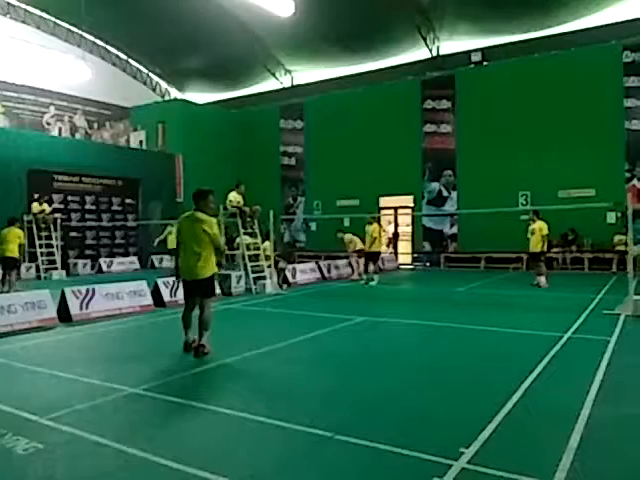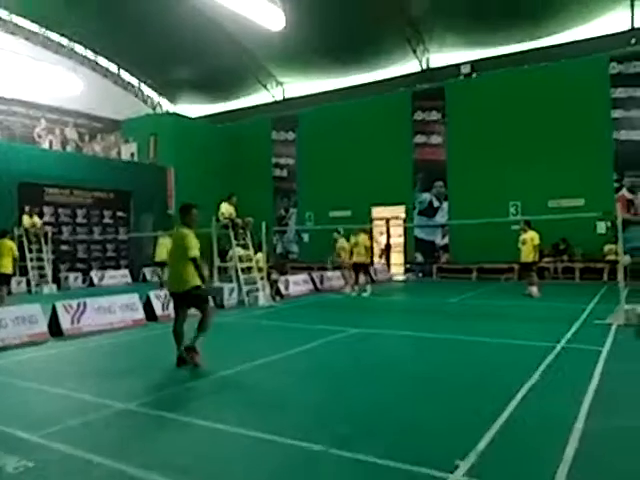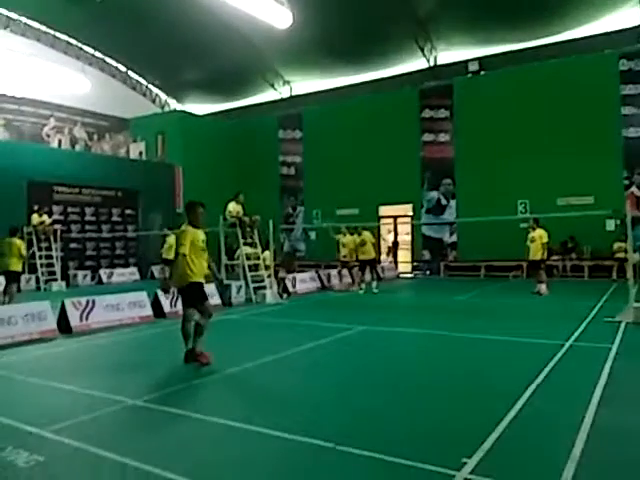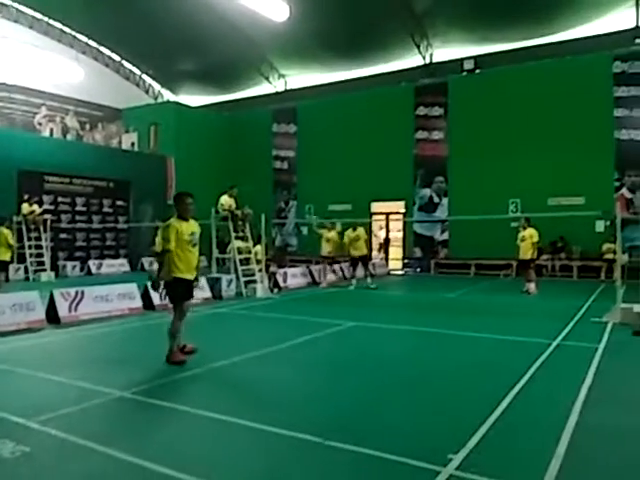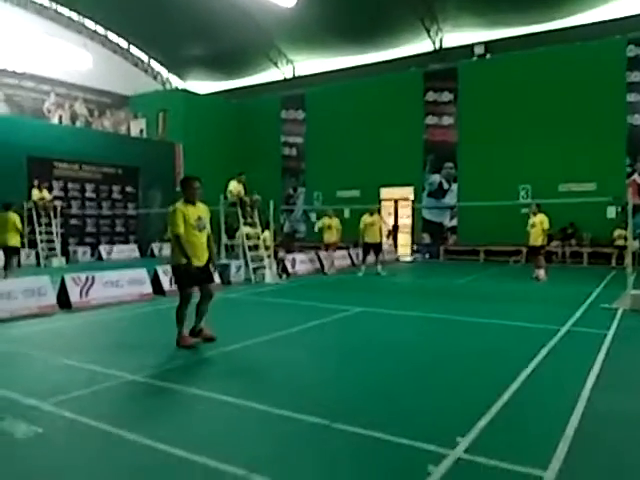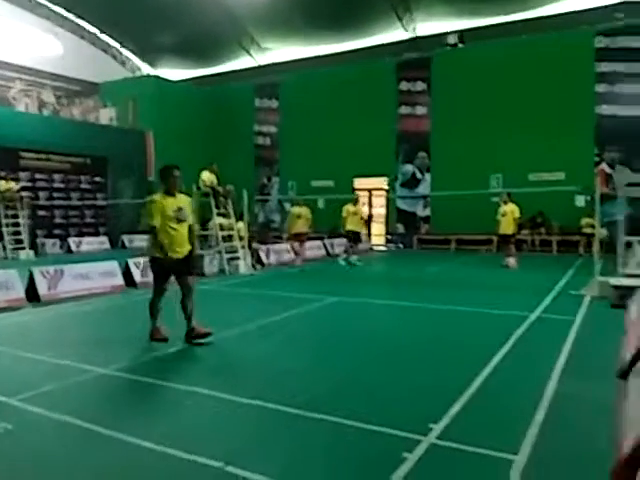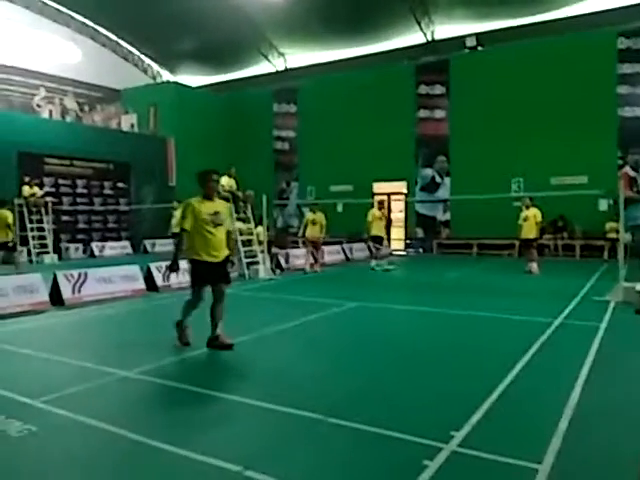
dt=0.3s
person 1, frame 1
left shoulder: (183, 219)
right shoulder: (209, 222)
left elbow: (179, 245)
right elbow: (219, 247)
left wrist: (177, 266)
right wrist: (219, 260)
left hip: (186, 271)
right hip: (204, 270)
left knee: (189, 305)
right knee: (205, 307)
left ankle: (188, 341)
right ankle: (202, 344)
person 1, frame 2
left shoulder: (180, 234)
right shoulder: (186, 235)
right elbow: (194, 259)
left wrist: (199, 278)
right wrist: (204, 281)
left hip: (176, 284)
right hip: (187, 283)
left knee: (180, 318)
right knee: (207, 311)
left ankle: (181, 354)
right ankle: (193, 345)
person 1, frame 3
left shoulder: (200, 232)
right shoulder: (186, 232)
left elbow: (204, 256)
right elbow: (179, 256)
right wrist: (172, 278)
left hip: (195, 279)
right hip: (189, 280)
left knee: (189, 315)
right knee: (207, 312)
left ankle: (190, 351)
right ankle: (196, 349)
person 1, frame 4
left shoulder: (195, 225)
right shoulder: (172, 226)
right elbow: (166, 252)
left wrist: (197, 273)
right wrist: (159, 276)
left hip: (189, 275)
right hip: (176, 276)
left knee: (182, 312)
right knee: (180, 312)
left ankle: (179, 344)
right ankle: (172, 351)
person 1, frame 5
left shoulder: (204, 209)
right shoulder: (178, 210)
right elbow: (178, 237)
left wrist: (211, 258)
right wrist: (188, 260)
left hip: (202, 260)
right hip: (184, 262)
left knee: (208, 293)
right knee: (186, 298)
left ankle: (198, 328)
right ankle: (181, 335)
person 1, frame 6
left shoulder: (186, 200)
right shoulder: (156, 201)
right elbow: (154, 230)
left wrist: (193, 250)
right wrist: (164, 253)
left hip: (183, 253)
right hip: (163, 255)
left knee: (188, 288)
right knee: (159, 291)
left ankle: (191, 328)
right ankle: (155, 327)
person 1, frame 7
left shoulder: (224, 205)
right shoulder: (193, 205)
left elbow: (228, 232)
right elbow: (183, 233)
left wrist: (231, 255)
right wrist: (175, 258)
left hip: (220, 258)
right hip: (200, 258)
left knee: (220, 295)
right knee: (198, 297)
left ankle: (215, 335)
right ankle: (182, 323)
